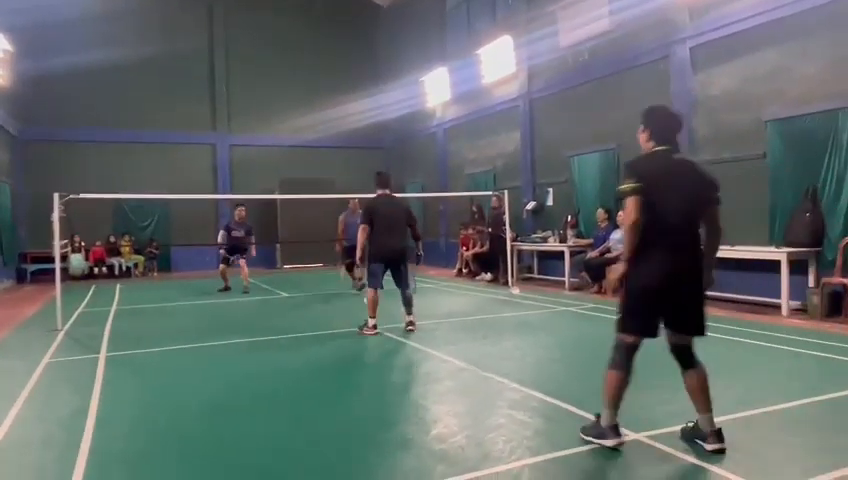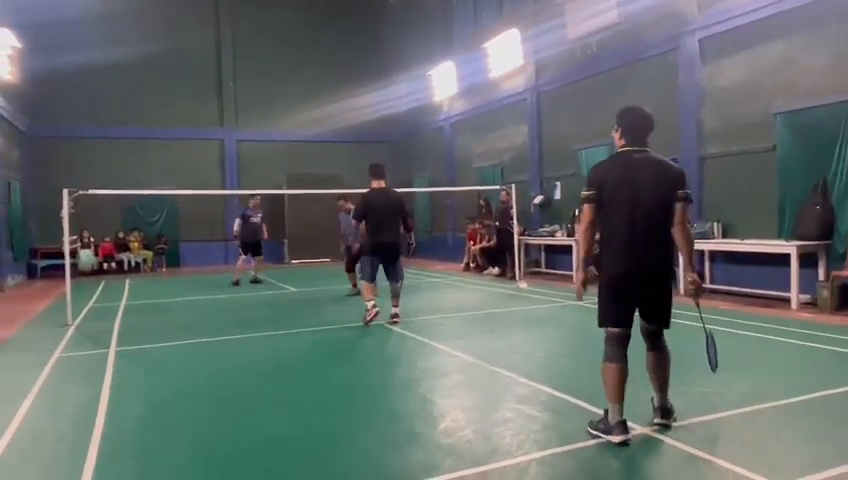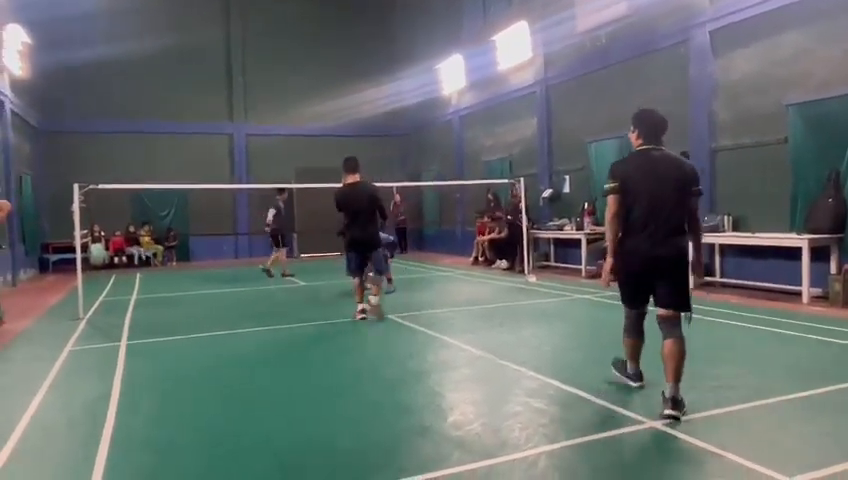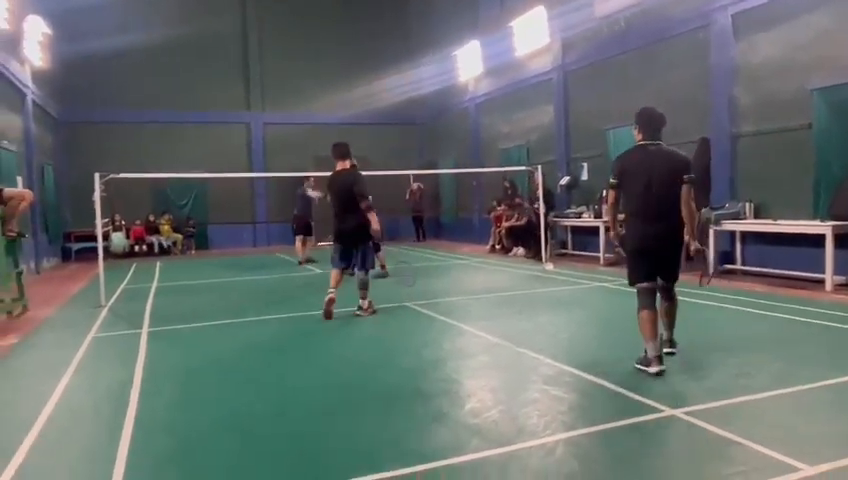
dt=0.7s
person 1, frame 1
left shoulder: (638, 166)
right shoulder: (699, 175)
left elbow: (632, 219)
right elbow: (713, 229)
left wrist: (624, 262)
right wrist: (706, 269)
left hip: (649, 273)
right hip: (687, 274)
left knee: (625, 347)
right knee: (683, 351)
left ankle: (607, 426)
right ankle: (708, 430)
person 1, frame 2
left shoulder: (600, 172)
right shoulder: (672, 172)
left elbow: (587, 225)
right elbow: (679, 226)
left wrist: (581, 268)
right wrist: (690, 269)
left hip: (616, 269)
right hip: (657, 270)
left knee: (615, 342)
right knee: (655, 337)
left ankle: (615, 421)
right ankle: (662, 407)
person 1, frame 3
left shoulder: (621, 168)
right shoulder: (685, 169)
left elbow: (613, 214)
right elbow: (692, 217)
left wrist: (610, 255)
right wrist: (697, 254)
left hip: (633, 255)
right hip: (672, 256)
left knee: (633, 315)
right knee: (670, 323)
left ankle: (632, 370)
right ankle: (672, 398)
person 1, frame 4
left shoulder: (623, 161)
right shoulder: (680, 160)
left elbow: (612, 202)
right elbow: (686, 203)
left wrist: (613, 229)
right wrist: (692, 238)
left hip: (638, 237)
right hip: (670, 237)
left knee: (645, 294)
right knee: (667, 289)
left ankle: (653, 356)
right ankle: (667, 339)
person 2, frame 1
left shoulder: (371, 204)
right shoulder: (402, 204)
left elbow: (364, 229)
right elbow: (414, 228)
left wrist: (359, 252)
right wrist: (419, 249)
left hip: (378, 252)
right hip: (399, 251)
left knee: (373, 287)
right knee: (405, 288)
left ankle: (371, 324)
right ankle: (410, 320)
person 2, frame 2
left shoulder: (366, 197)
right shoulder: (397, 197)
left elbow: (356, 221)
right elbow: (406, 221)
right wrist: (411, 238)
left hip: (373, 245)
right hip: (393, 245)
left knee: (367, 279)
right knee: (395, 280)
left ankle: (371, 306)
right ankle: (395, 312)
person 2, frame 3
left shoulder: (340, 193)
right shoulder: (370, 189)
right elbow: (382, 212)
right wrist: (384, 221)
left hip: (352, 240)
right hip: (371, 238)
left knee: (358, 275)
right knee: (378, 271)
left ankle: (361, 308)
right ankle: (374, 300)
person 2, frame 4
left shoulder: (332, 180)
right shoulder: (355, 176)
right elbow: (363, 200)
right wrist: (374, 221)
left hip: (340, 229)
right hip: (358, 229)
left knee: (338, 265)
right knee: (362, 267)
left ankle: (331, 293)
right ankle: (363, 304)
